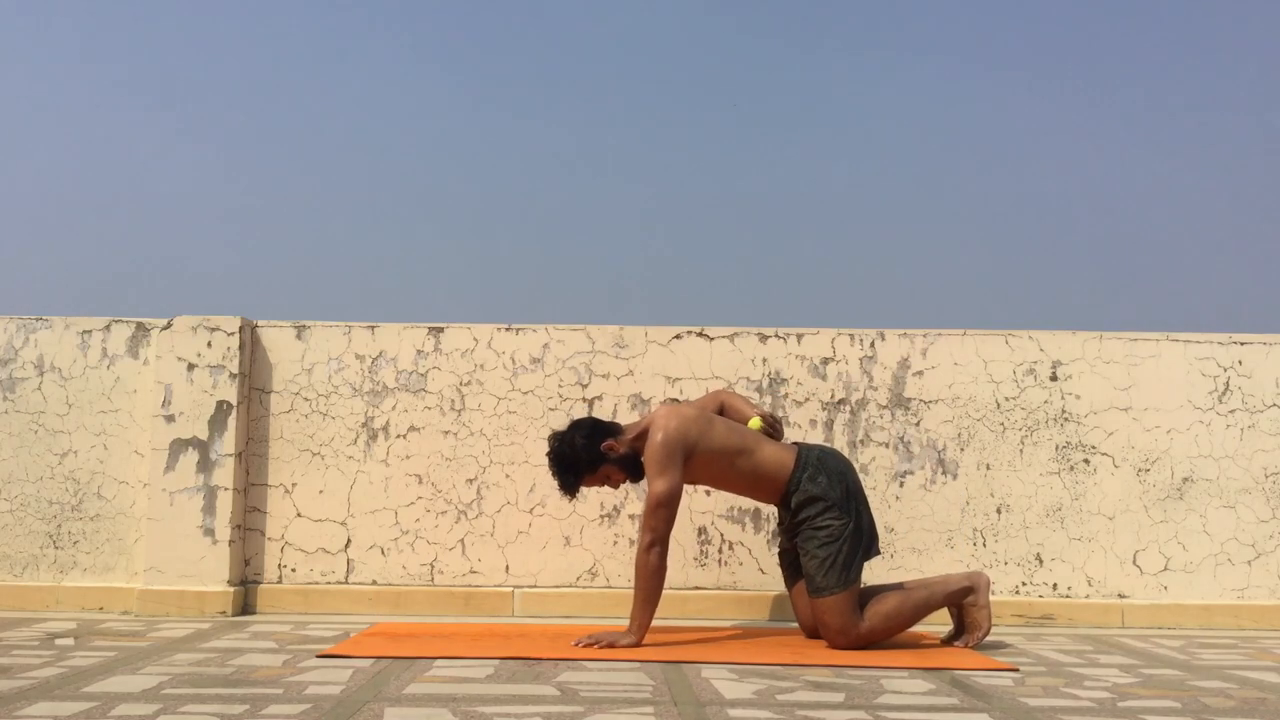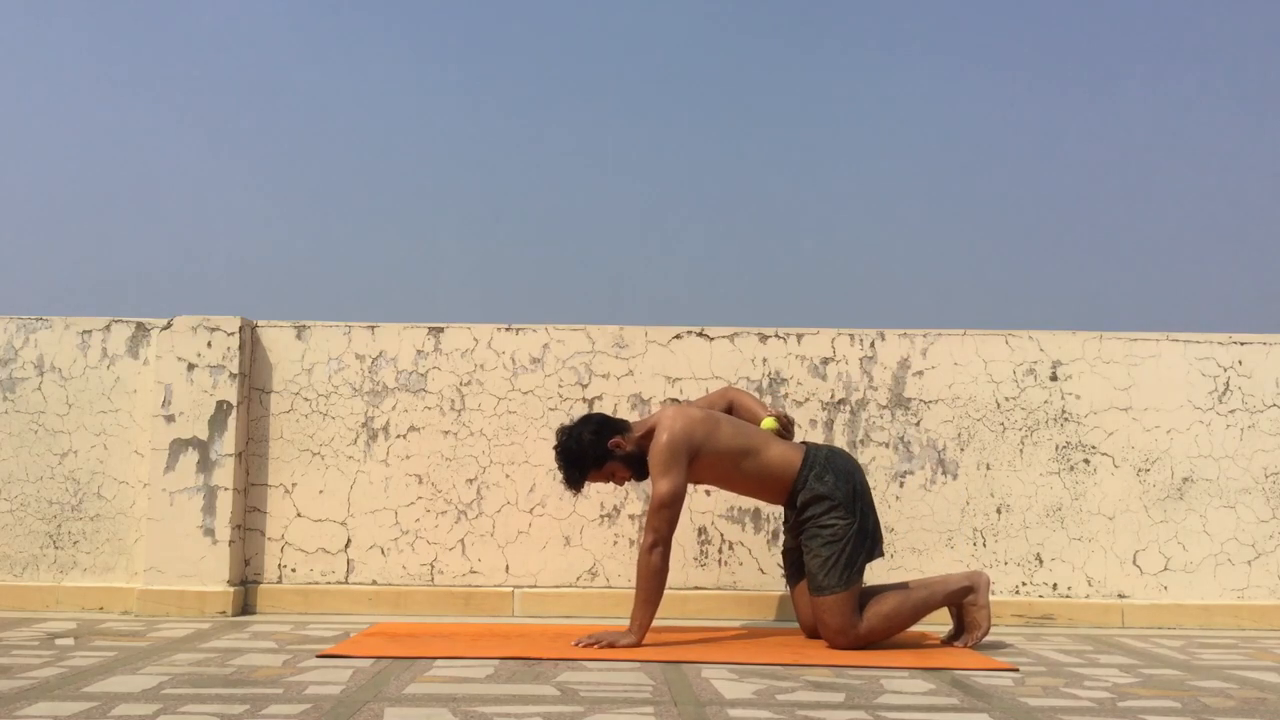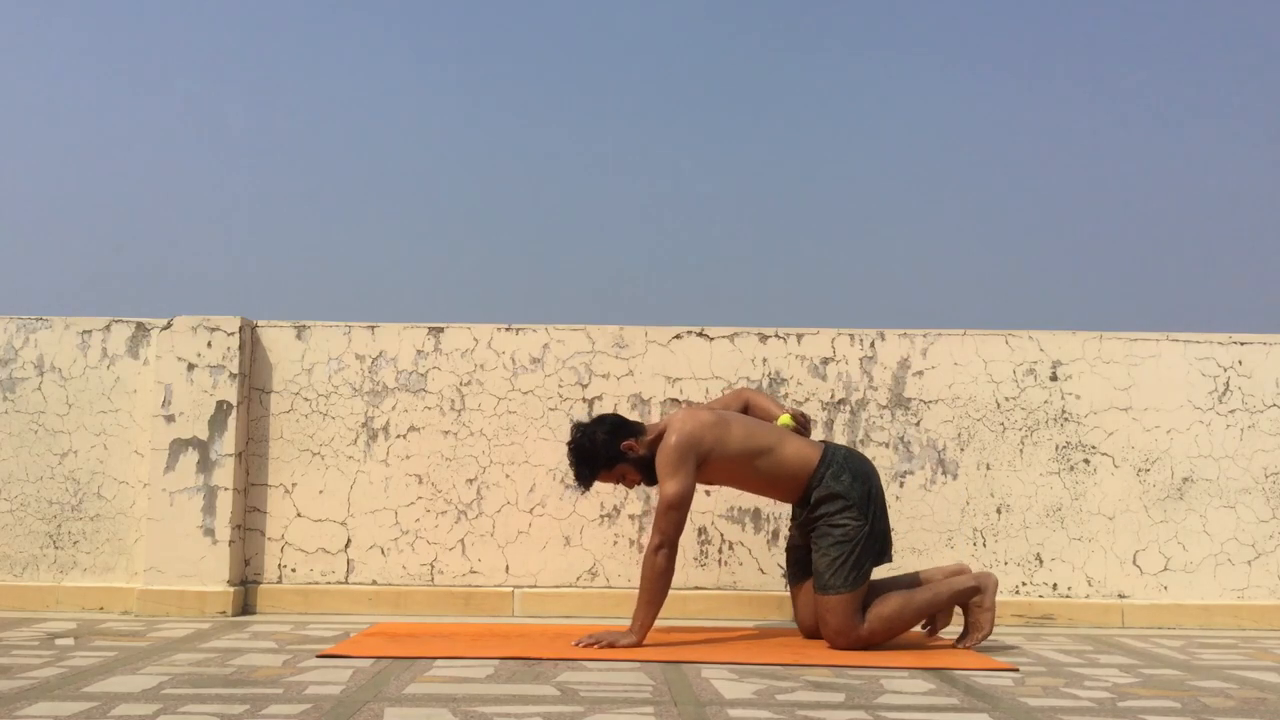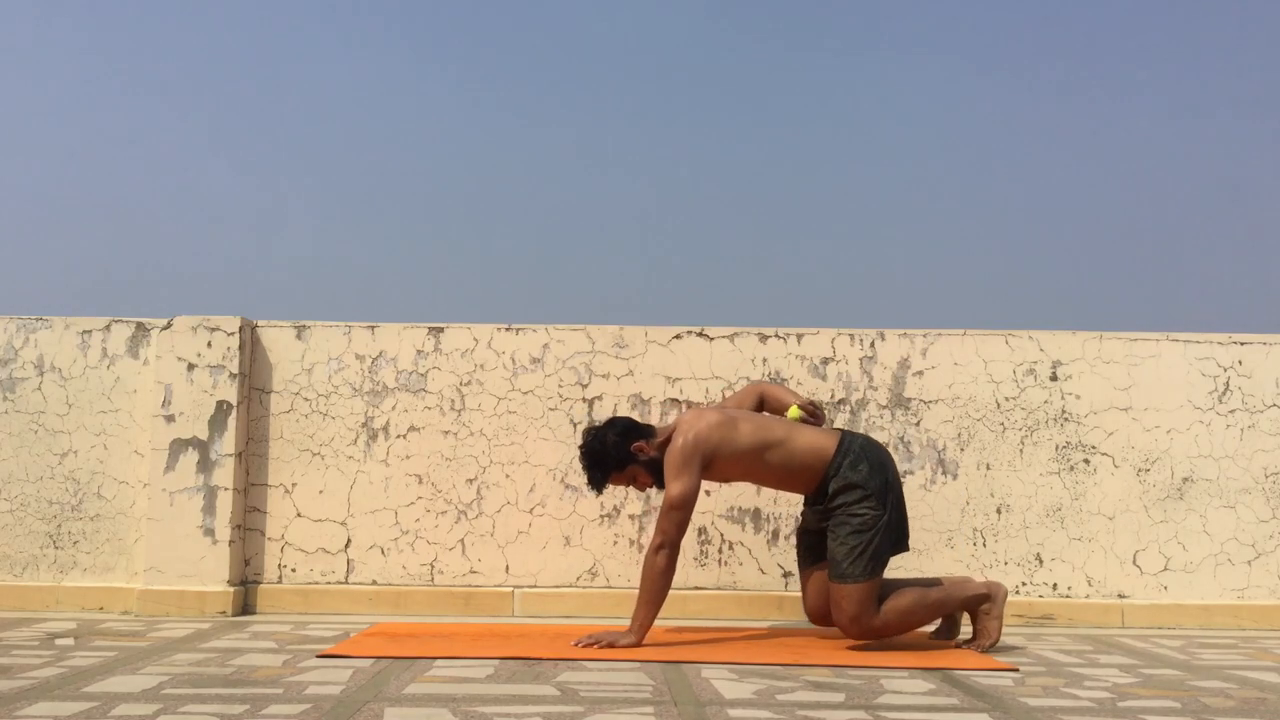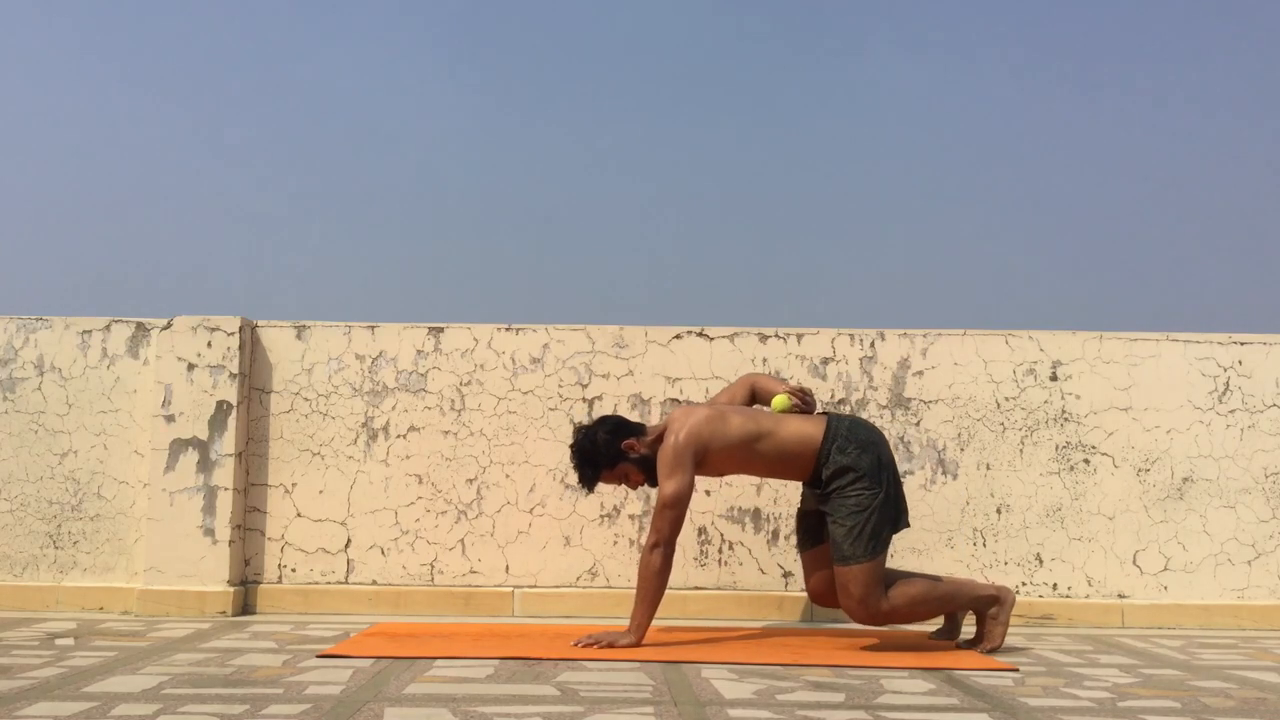
dt=0.3s
person 1, frame 1
left shoulder: (661, 439)
right shoulder: (667, 425)
left elbow: (653, 543)
right elbow: (720, 397)
left wrist: (634, 632)
right wrist: (757, 418)
left hip: (820, 486)
right hip: (802, 495)
left knee: (846, 633)
right knee: (815, 623)
left ankle: (964, 586)
right ankle: (938, 589)
person 1, frame 2
left shoulder: (667, 440)
right shoulder: (672, 423)
left elbow: (655, 543)
right elbow: (728, 396)
left wrist: (635, 632)
right wrist: (769, 420)
left hip: (827, 486)
right hip: (808, 494)
left knee: (845, 634)
right knee: (815, 624)
left ankle: (964, 587)
right ankle: (946, 591)
person 1, frame 3
left shoulder: (674, 444)
right shoulder: (685, 426)
left elbow: (663, 545)
right elbow: (744, 396)
left wrist: (635, 633)
right wrist: (782, 417)
left hip: (841, 486)
right hip: (818, 493)
left knee: (846, 634)
right knee: (814, 624)
left ankle: (970, 587)
right ankle: (942, 579)
person 1, frame 4
left shoulder: (683, 445)
right shoulder: (698, 427)
left elbow: (664, 546)
right elbow: (758, 390)
left wrist: (635, 633)
right wrist: (800, 408)
left hip: (858, 474)
right hip: (830, 485)
left knee: (859, 622)
right knee: (822, 610)
left ankle: (977, 594)
right ankle: (948, 590)
person 1, frame 5
left shoulder: (676, 443)
right shoulder: (692, 424)
left elbow: (659, 545)
right elbow: (749, 382)
left wrist: (633, 633)
right wrist: (787, 393)
left hip: (852, 455)
right hip: (830, 464)
left knee: (867, 607)
right knee: (825, 591)
left ankle: (989, 596)
right ankle: (953, 593)
